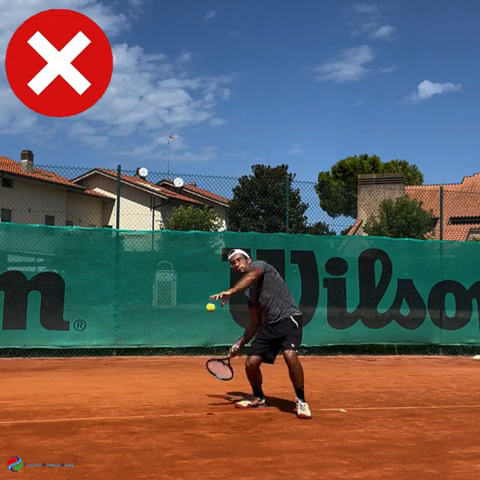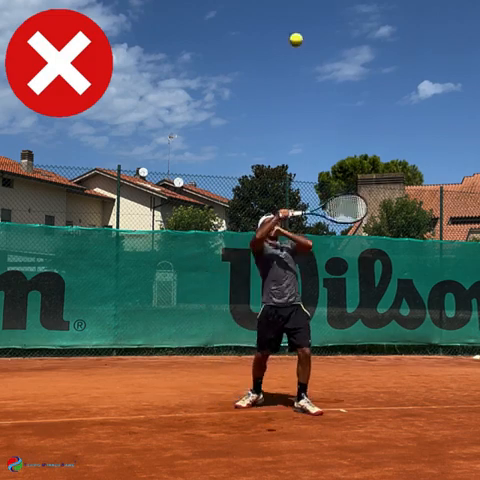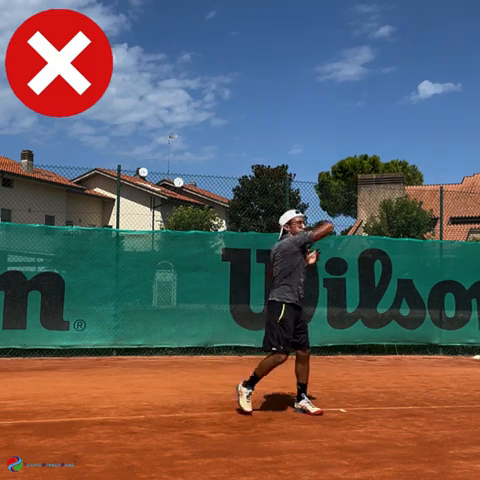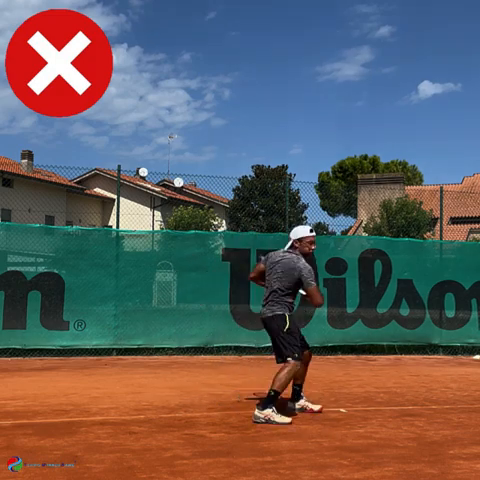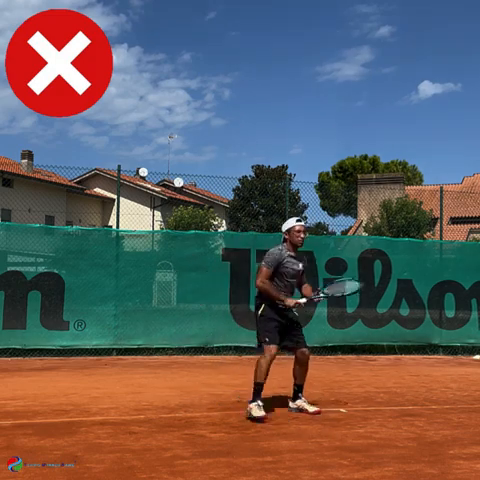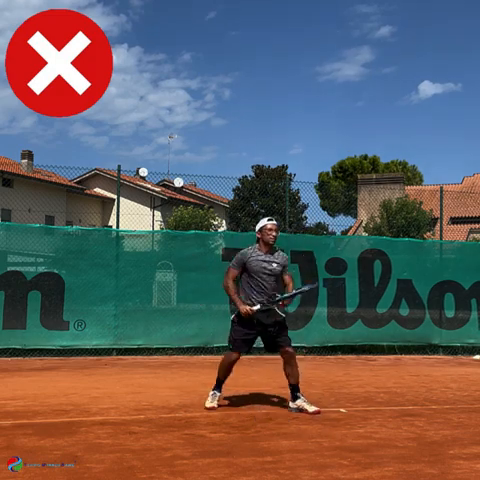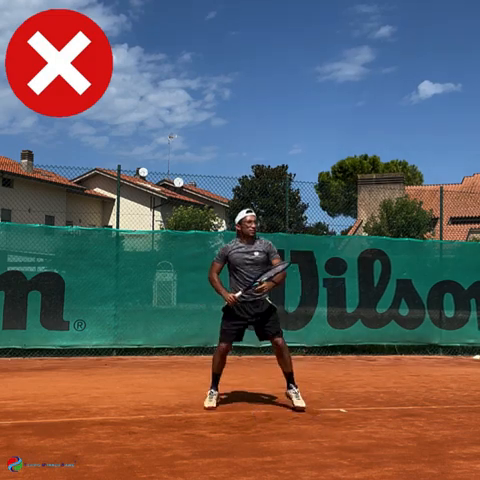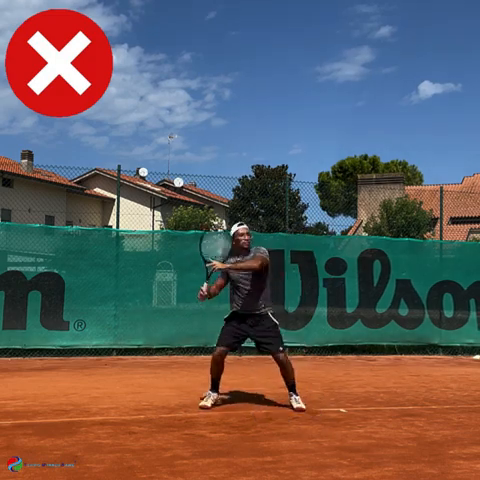
dt=0.3s
person 1, frame 1
left shoulder: (259, 268)
right shoulder: (247, 291)
left elbow: (251, 277)
right elbow: (255, 321)
left wrist: (230, 292)
right wrist: (240, 343)
left hip: (289, 319)
right hip: (269, 324)
left knee: (290, 355)
right knee: (251, 362)
left ankle: (301, 401)
right ankle: (258, 397)
person 1, frame 2
left shoulder: (289, 247)
right shoulder: (259, 249)
left elbow: (308, 245)
right elbow: (258, 237)
left wrist: (283, 230)
right wrist: (277, 217)
left hip: (295, 308)
right hip: (271, 309)
left knee: (304, 352)
right knee: (262, 354)
left ankle: (301, 399)
right ankle: (256, 393)
person 1, frame 3
left shoulder: (283, 246)
right shoulder: (295, 241)
right elbow: (328, 226)
left wrist: (307, 263)
right wrist: (311, 236)
left hip: (295, 307)
right hip: (280, 306)
left knee: (303, 353)
right knee: (278, 355)
left ankle: (302, 399)
right ankle: (246, 387)
person 1, frame 4
left shoulder: (273, 256)
right shoulder: (302, 267)
left elbow: (253, 275)
right elbow: (318, 302)
right wrist: (308, 293)
left hip: (275, 315)
right hip: (279, 316)
left knee: (305, 354)
right knee: (293, 362)
left ankle: (297, 399)
right ankle: (264, 409)
person 1, frame 5
left shoulder: (299, 258)
right shoulder: (276, 253)
left elbow: (302, 284)
right elbow: (260, 282)
left wrist: (312, 294)
right wrist: (284, 299)
left hip: (286, 312)
right hip: (268, 309)
left knee: (303, 353)
right knee: (271, 350)
left ankle: (297, 399)
right ankle: (255, 401)
person 1, frame 6
left shoulder: (282, 257)
right shoulder: (245, 254)
left elbow: (289, 284)
right elbow: (228, 281)
left wrist: (288, 296)
right wrist: (240, 304)
left hip: (271, 313)
right hip: (247, 315)
left knee: (288, 352)
right knee: (233, 355)
left ankle: (296, 399)
right ankle: (216, 391)
person 1, frame 7
left shoulder: (266, 245)
right shoulder: (228, 248)
left elbow: (280, 271)
right elbow: (212, 273)
left wrist: (271, 283)
right wrist: (224, 293)
left hip: (262, 305)
right hip: (237, 306)
left knee: (279, 343)
right knee: (223, 347)
left ankle: (292, 389)
right ankle: (214, 390)
person 1, frame 8
left shoulder: (260, 252)
right shoulder: (228, 263)
left elbow: (256, 264)
right elbow: (217, 287)
left wrist: (225, 266)
right wrist: (206, 293)
left hip: (262, 316)
right hip: (238, 317)
left knee: (281, 357)
right knee: (218, 353)
left ankle: (293, 395)
right ankle: (213, 393)
